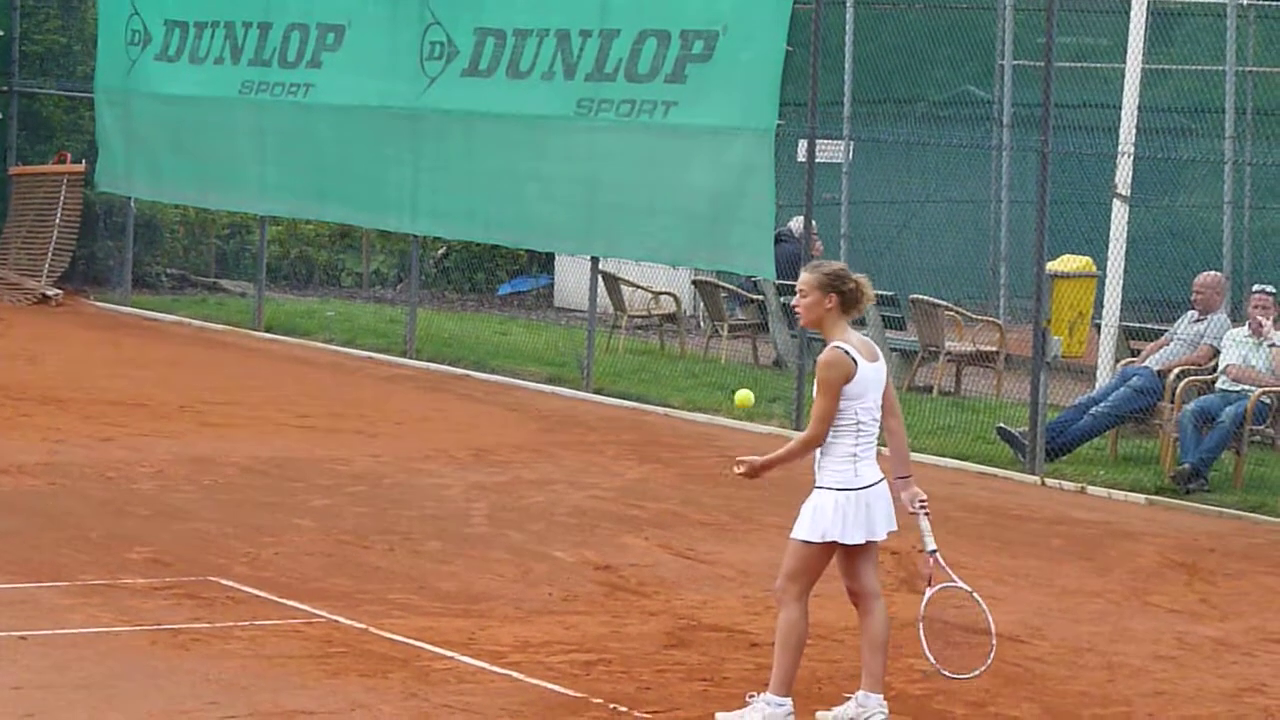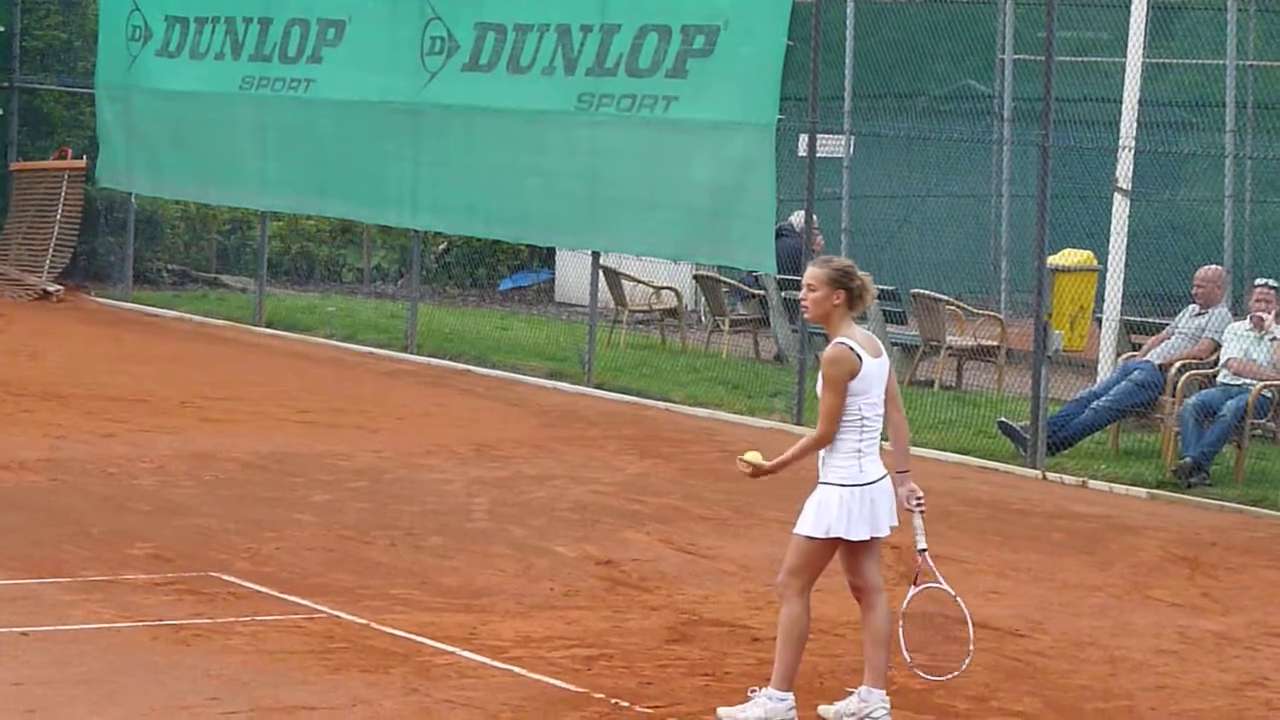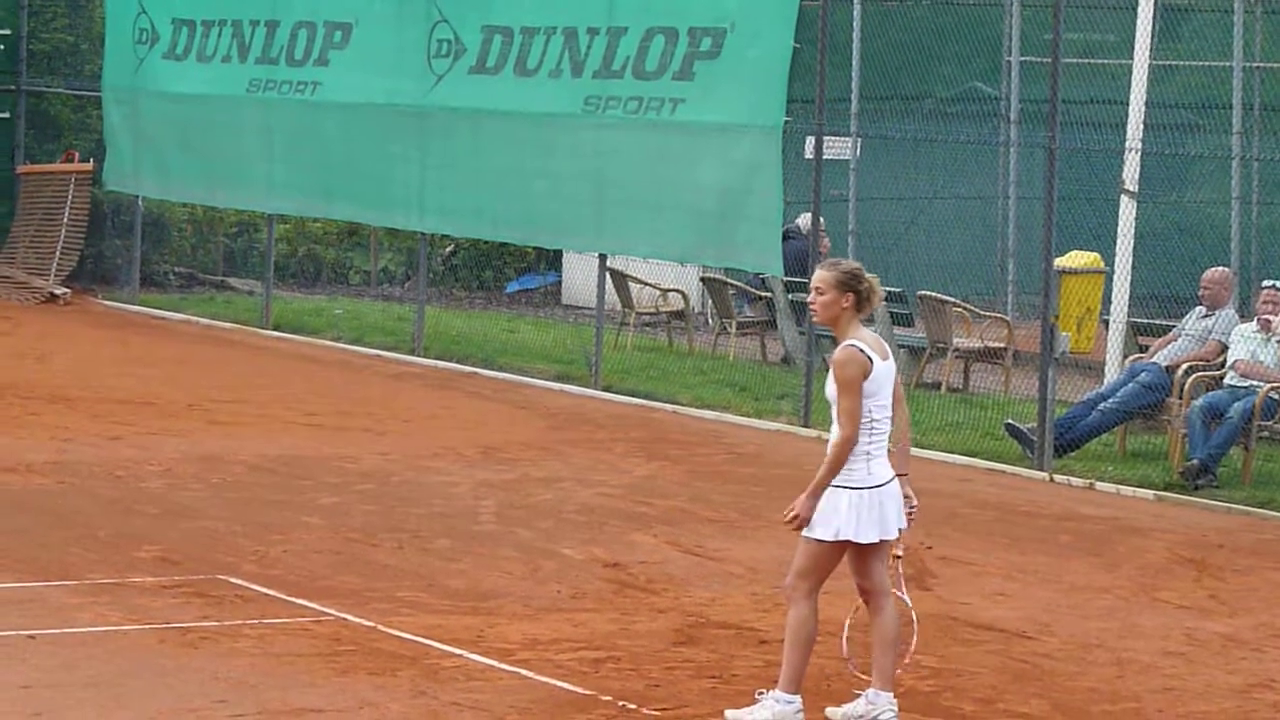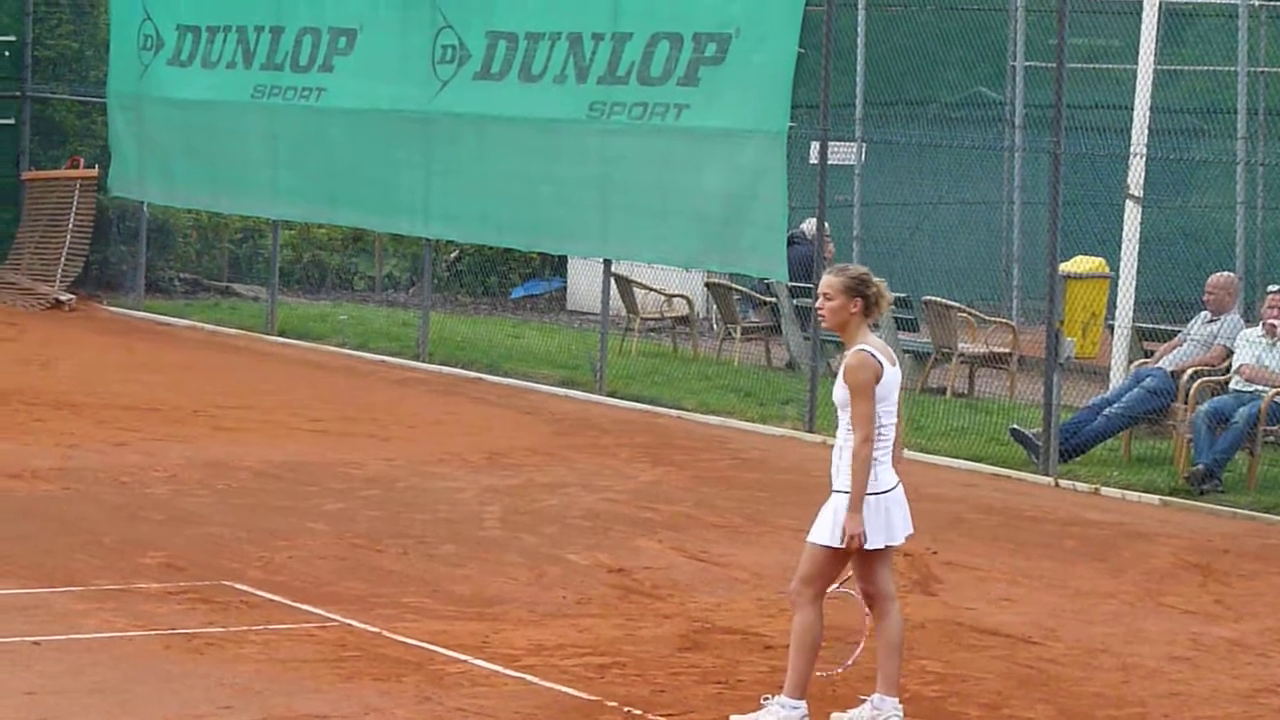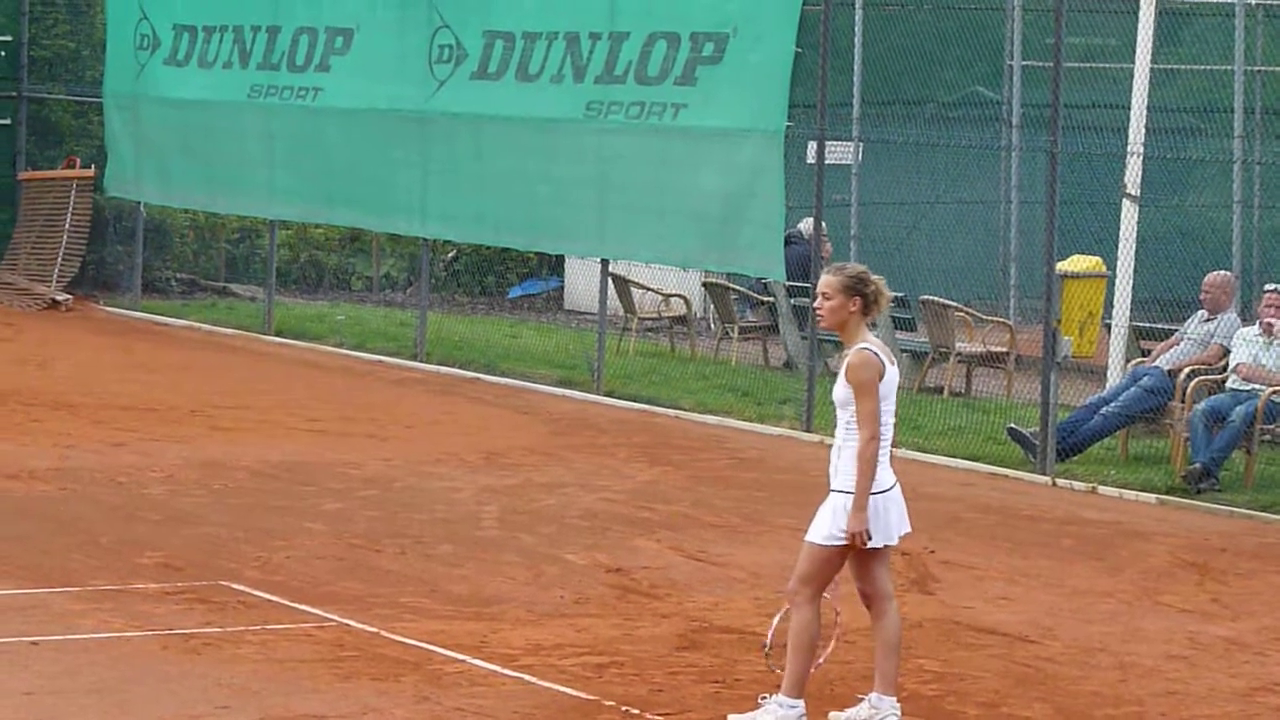
dt=0.2s
person 1, frame 1
left shoulder: (833, 358)
right shoulder: (870, 349)
left elbow: (816, 435)
right elbow: (894, 422)
left wrist: (765, 464)
right wrist: (904, 482)
left hip: (838, 493)
right hip: (867, 488)
left knee: (790, 592)
right knee: (865, 593)
person 1, frame 2
left shoulder: (838, 354)
right shoulder: (872, 344)
left elbow: (826, 433)
right elbow: (897, 415)
left wrist: (771, 466)
right wrist: (903, 477)
left hip: (842, 489)
right hip: (869, 483)
left knee: (792, 586)
right knee: (868, 588)
person 1, frame 3
left shoulder: (848, 356)
right shoulder: (878, 346)
left elbow: (848, 437)
right elbow: (901, 420)
left wrist: (810, 495)
right wrist: (901, 480)
left hip: (851, 490)
right hip: (876, 485)
left knee: (799, 589)
right knee: (876, 591)
person 1, frame 4
left shoulder: (858, 361)
right shoulder: (882, 352)
left elbow: (864, 441)
left wrist: (852, 511)
left hip: (857, 496)
right hip: (882, 492)
left knee: (805, 594)
right knee: (881, 597)
person 1, frame 5
left shoulder: (861, 359)
right shoulder: (877, 352)
left elbow: (869, 438)
left wrist: (857, 509)
left hip: (854, 495)
right hip: (876, 492)
left knee: (802, 593)
right knee: (878, 596)
person 2, frame 1
left shoulder: (1219, 322)
right shoulder: (1189, 316)
left elbow: (1201, 357)
left wrist: (1163, 367)
right wrist: (1137, 364)
left hip: (1160, 380)
right hip: (1140, 371)
left knee: (1103, 412)
right knee: (1086, 403)
left ankle: (1048, 449)
person 2, frame 2
left shoulder: (1220, 316)
right shoulder: (1190, 310)
left elbow: (1203, 351)
left wrist: (1164, 361)
right wrist: (1138, 358)
left hip: (1161, 375)
right hip: (1142, 365)
left knee: (1104, 406)
right knee: (1088, 397)
left ankle: (1050, 443)
person 2, frame 3
left shoulder: (1227, 317)
right shoulder: (1197, 312)
left elbow: (1210, 353)
left wrist: (1171, 363)
right wrist: (1145, 360)
left hip: (1167, 376)
right hip: (1147, 367)
left knee: (1111, 408)
right knee: (1095, 399)
left ankle: (1057, 445)
person 2, frame 4
left shoulder: (1232, 323)
right shoulder: (1202, 317)
left elbow: (1214, 358)
left wrist: (1176, 368)
right wrist: (1150, 365)
left hip: (1173, 382)
right hip: (1154, 372)
left knee: (1116, 413)
right knee: (1100, 404)
left ankle: (1062, 450)
person 2, frame 5
left shoulder: (1229, 321)
right shoulder: (1199, 316)
left elbow: (1212, 357)
left wrist: (1173, 367)
right wrist: (1146, 364)
left hip: (1169, 381)
right hip: (1150, 371)
left knee: (1113, 412)
right knee: (1097, 403)
left ankle: (1058, 450)
person 3, frame 1
right shoulder: (1233, 335)
right elbow: (1233, 372)
left hip: (1257, 401)
right hip: (1224, 394)
left knee: (1229, 416)
right knee: (1189, 411)
left ankle: (1195, 468)
right ankle: (1194, 473)
person 3, frame 2
right shoulder: (1234, 329)
right elbow: (1234, 365)
left hip: (1258, 395)
right hip: (1226, 387)
left knee: (1231, 410)
right knee: (1191, 405)
left ankle: (1196, 463)
right ankle: (1195, 466)
person 3, frame 3
right shoulder: (1242, 331)
right elbow: (1241, 367)
right hip: (1233, 389)
left knee: (1237, 412)
right knee: (1198, 407)
left ankle: (1203, 464)
right ankle: (1203, 470)
person 3, frame 4
right shoulder: (1247, 335)
right elbow: (1246, 372)
right hip: (1238, 394)
left knee: (1243, 417)
right knee: (1203, 412)
left ankle: (1208, 470)
right ankle: (1209, 475)
person 3, frame 5
right shoulder: (1244, 334)
right elbow: (1243, 371)
right hip: (1235, 393)
left knee: (1239, 415)
right knee: (1200, 411)
left ankle: (1205, 468)
right ankle: (1206, 474)
